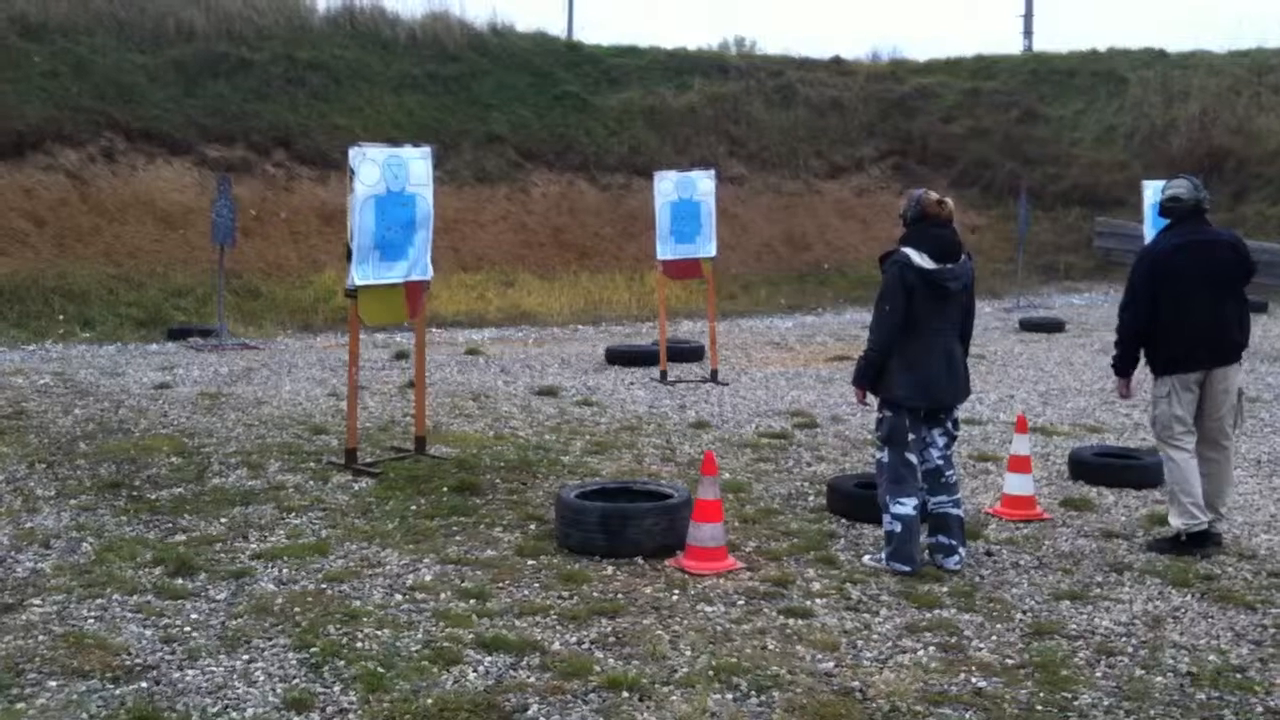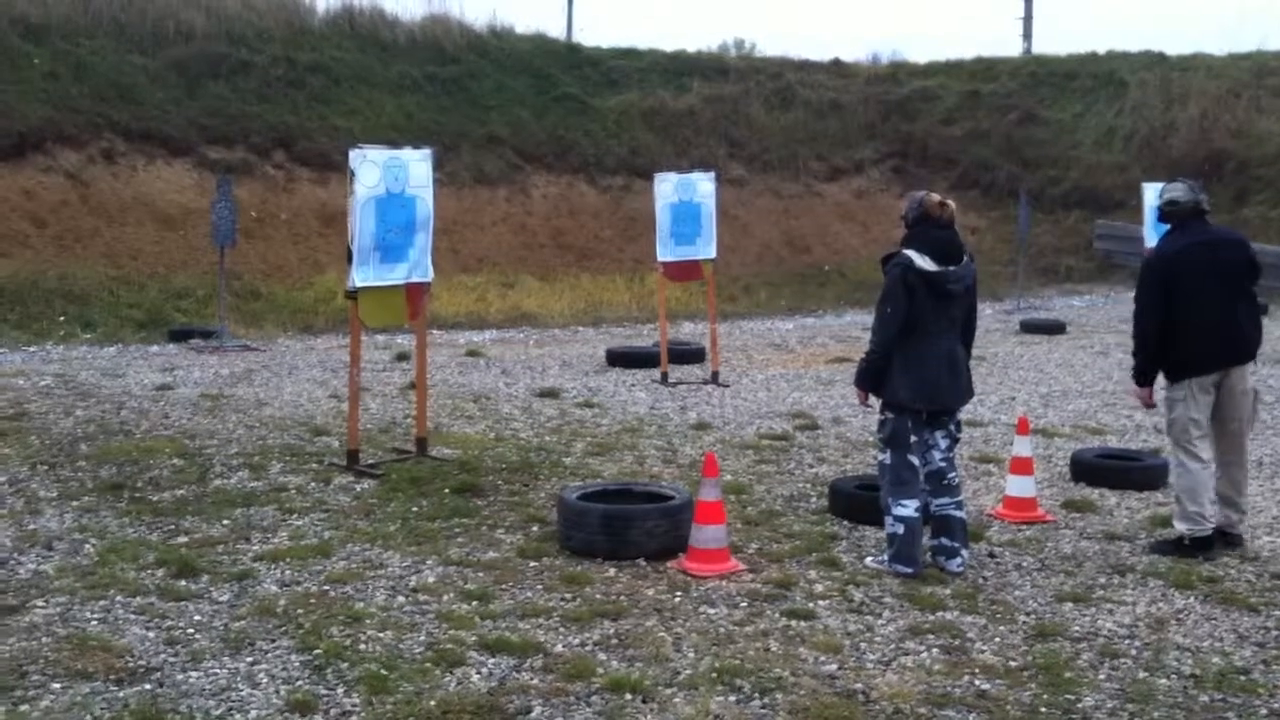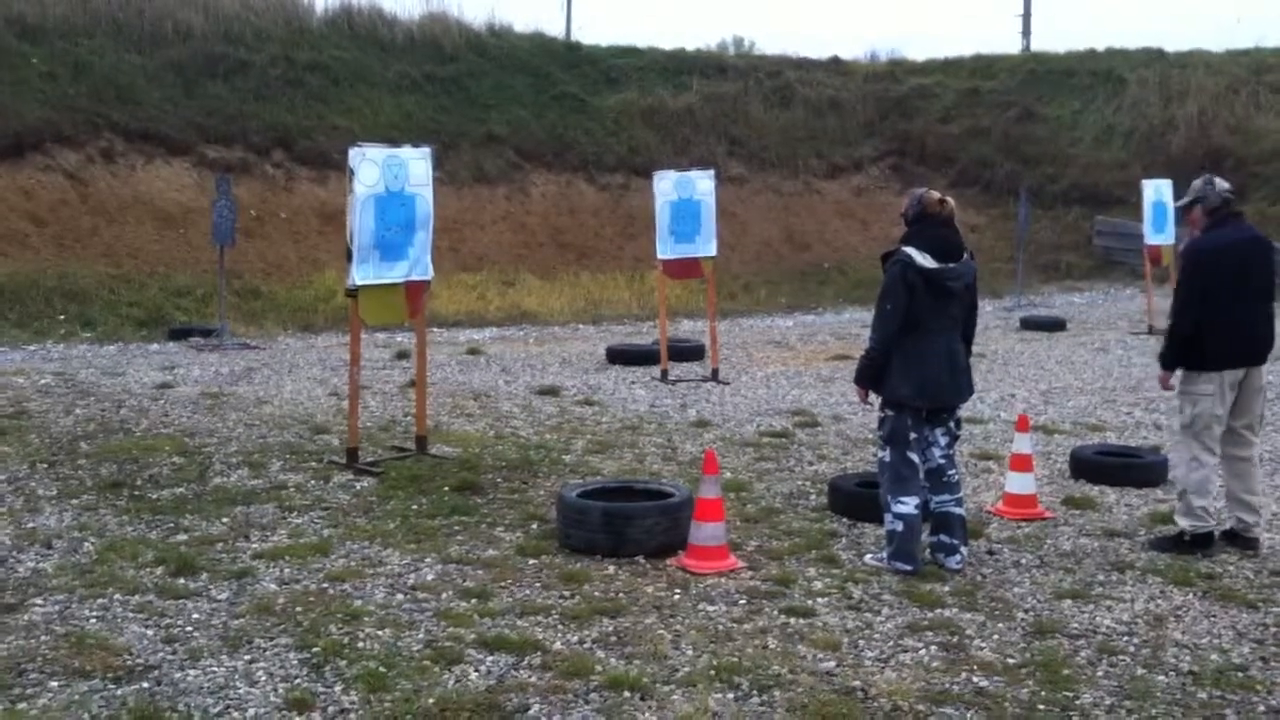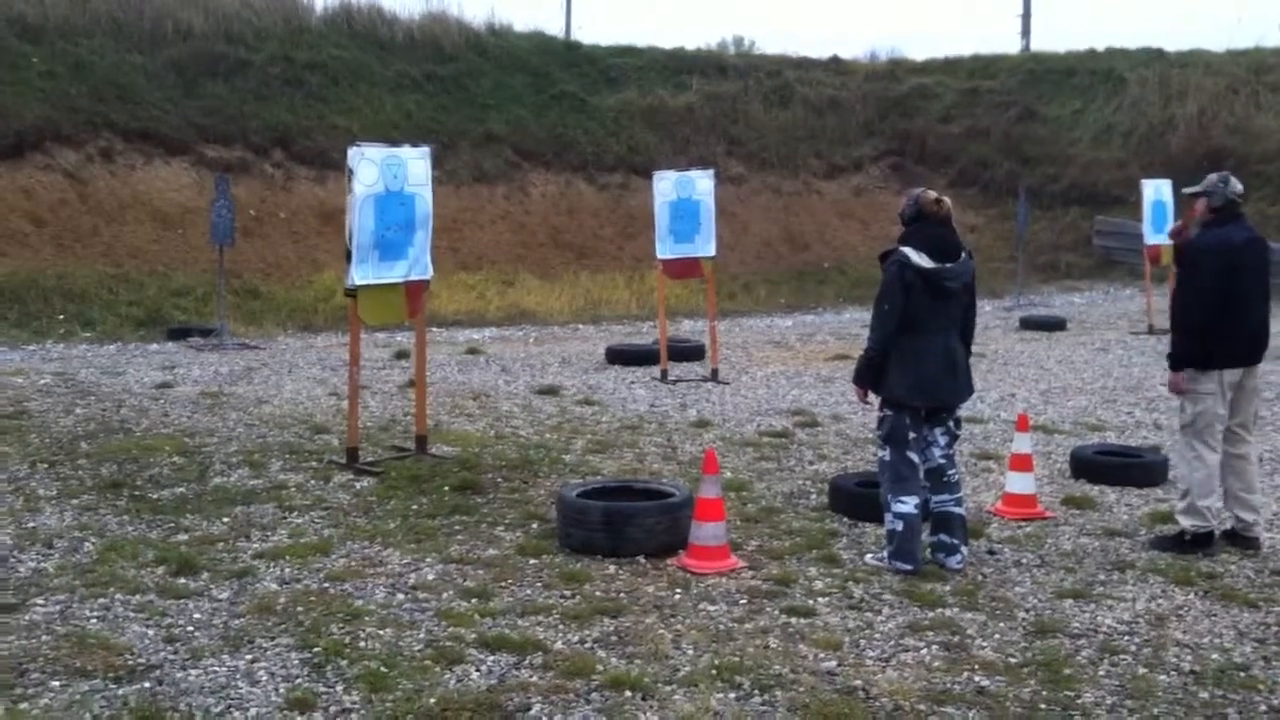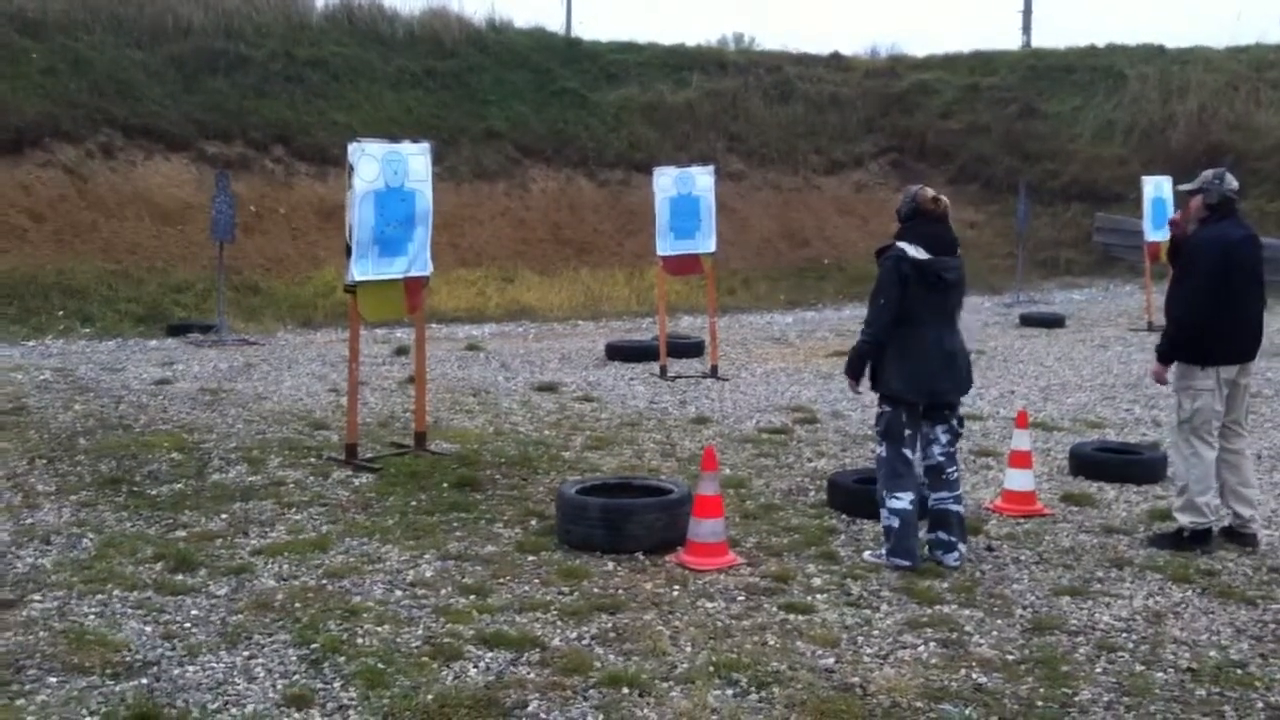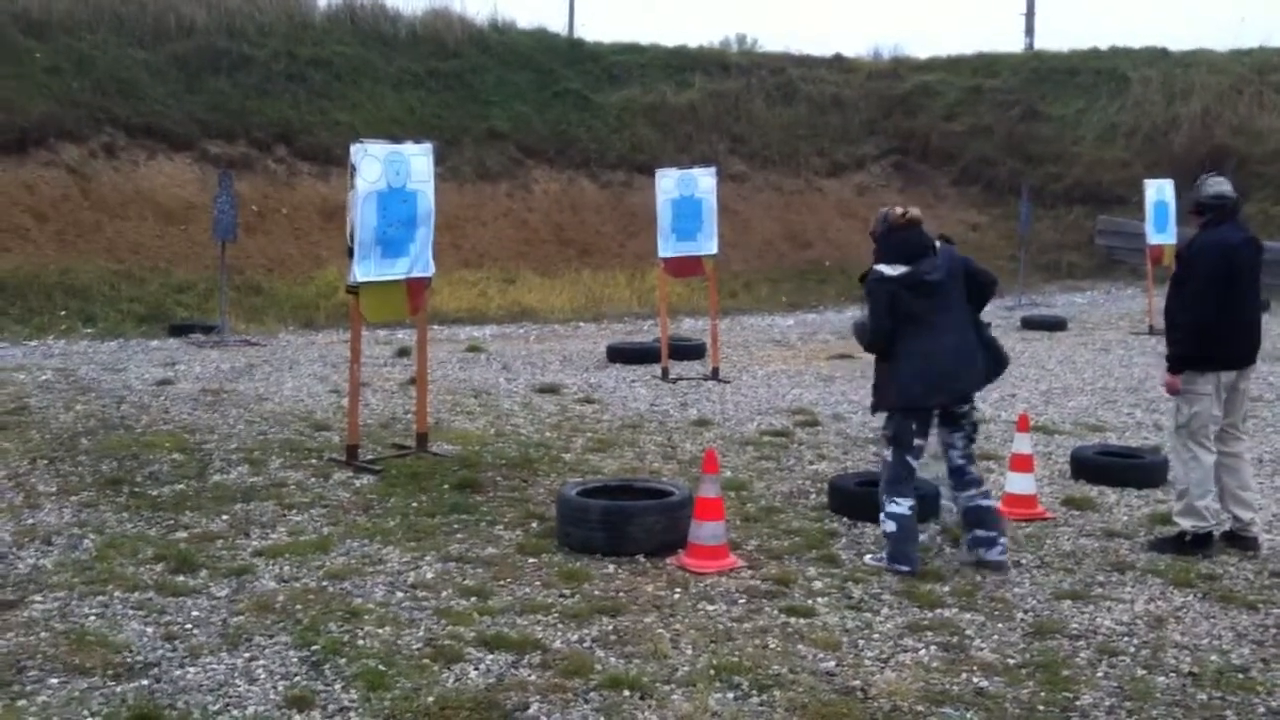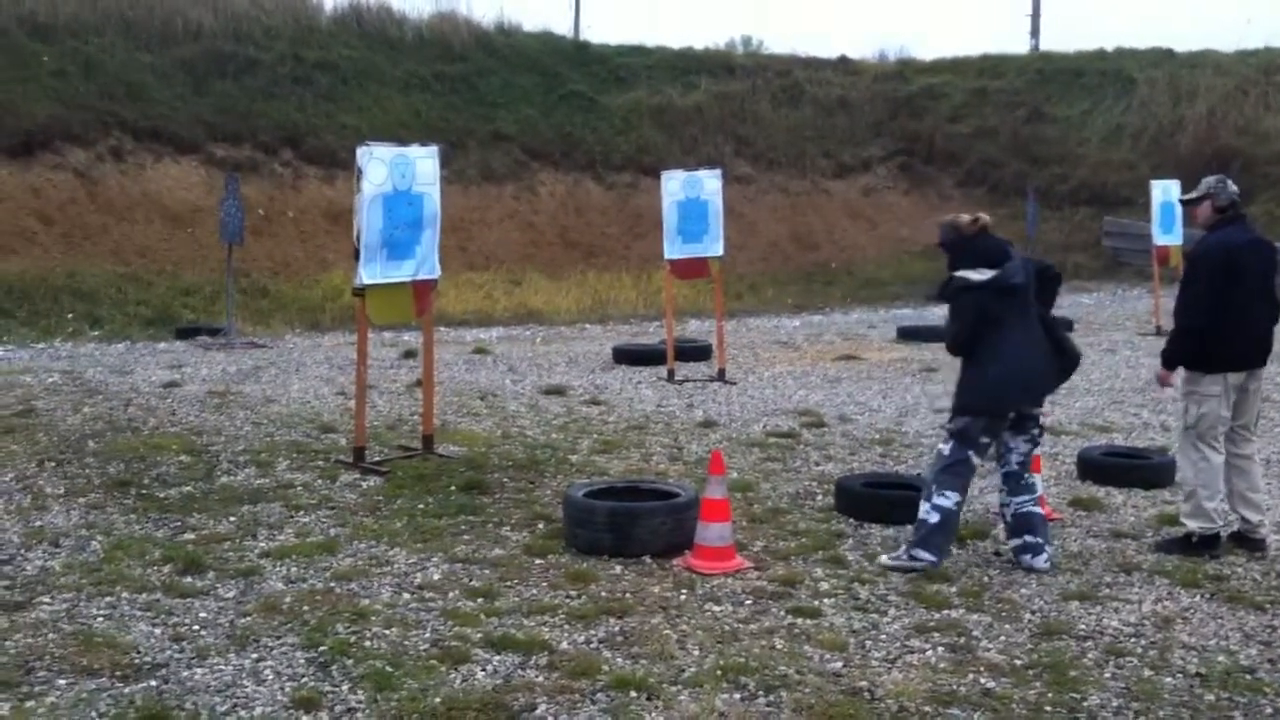
dt=0.5s
person 1, frame 1
left shoulder: (1155, 254)
right shoulder: (1230, 245)
left elbow: (1133, 315)
right elbow: (1246, 276)
left wrist: (1124, 366)
left hip: (1175, 362)
right hip: (1224, 358)
left knee: (1177, 443)
right knee: (1218, 443)
left ankle: (1192, 529)
right ankle: (1212, 525)
person 1, frame 2
left shoulder: (1161, 258)
right shoulder: (1235, 243)
left elbow: (1148, 323)
right elbow: (1251, 284)
left wrist: (1143, 377)
left hip: (1189, 365)
right hip: (1237, 358)
left knee: (1190, 448)
right knee: (1234, 445)
left ankle: (1197, 534)
right ankle: (1231, 524)
person 1, frame 3
left shoulder: (1203, 248)
right shoulder: (1260, 243)
left elbow: (1186, 311)
left wrist: (1169, 362)
left hip: (1211, 361)
right hip: (1252, 356)
left knee: (1197, 445)
right knee: (1243, 443)
left ankle: (1197, 531)
right ankle: (1247, 529)
person 1, frame 4
left shoulder: (1208, 244)
right shoulder: (1252, 241)
left elbow: (1194, 310)
left wrist: (1178, 363)
right wrist: (1184, 249)
left hip: (1212, 359)
right hip: (1247, 356)
left knee: (1200, 442)
right knee: (1240, 441)
left ankle: (1197, 530)
right ankle: (1248, 528)
person 1, frame 5
left shoulder: (1207, 241)
right shoulder: (1245, 237)
left elbow: (1189, 305)
left wrist: (1165, 355)
right wrist: (1178, 241)
left hip: (1205, 356)
right hip: (1239, 352)
left knee: (1196, 439)
right knee: (1233, 436)
left ankle: (1195, 527)
right ankle: (1244, 525)
person 1, frame 6
left shoulder: (1204, 247)
right shoulder: (1249, 244)
left elbow: (1191, 312)
left wrist: (1176, 365)
left hip: (1205, 361)
right hip: (1240, 357)
left knee: (1194, 443)
right knee: (1231, 440)
left ankle: (1196, 532)
right ankle: (1245, 528)
person 1, frame 7
left shoulder: (1211, 248)
left elbow: (1192, 313)
left wrist: (1170, 360)
left hip: (1213, 363)
left knee: (1203, 445)
right knee: (1243, 442)
left ankle: (1203, 532)
person 2, frame 1
left shoulder: (903, 264)
right shoulder: (962, 264)
left elbow: (884, 329)
right elbow: (965, 327)
left wrist: (864, 376)
left hip: (904, 381)
right hip: (946, 379)
left knee: (899, 466)
right knee: (940, 463)
left ankle: (900, 555)
right ankle: (949, 550)
person 2, frame 2
left shoulder: (905, 266)
right shoulder: (964, 266)
left elbow: (886, 331)
right elbow: (967, 329)
left wrist: (866, 377)
left hip: (906, 382)
right hip: (949, 380)
left knee: (901, 467)
right knee: (942, 464)
left ankle: (903, 556)
right ankle: (952, 552)
person 2, frame 3
left shoulder: (905, 264)
right shoulder: (964, 263)
left elbow: (886, 328)
right elbow: (968, 326)
left wrist: (866, 375)
left hip: (906, 380)
right hip: (949, 377)
left knee: (900, 464)
right knee: (942, 462)
left ankle: (902, 554)
right ankle: (951, 548)
person 2, frame 4
left shoulder: (902, 264)
right shoulder: (962, 263)
left elbow: (884, 328)
right elbow: (967, 325)
left wrist: (865, 375)
left hip: (905, 379)
right hip: (948, 377)
left knee: (900, 463)
right knee: (942, 461)
left ankle: (903, 553)
right ankle: (952, 548)
person 2, frame 5
left shoulder: (899, 259)
right shoulder: (952, 259)
left elbow: (879, 321)
left wrist: (856, 365)
left hip: (903, 374)
right hip: (947, 371)
left knee: (896, 460)
right knee: (942, 459)
left ankle: (900, 550)
right ankle: (949, 545)
person 2, frame 6
left shoulder: (883, 279)
right shoulder: (947, 258)
left elbow: (878, 341)
right elbow: (986, 283)
left wrist: (864, 334)
left hip: (912, 383)
right hip: (957, 376)
left knee: (900, 468)
right knee: (961, 462)
left ankle: (901, 554)
right ankle: (989, 543)
person 2, frame 7
left shoulder: (967, 287)
right shoulder: (1017, 264)
left elbow: (957, 343)
left wrist: (952, 325)
left hip: (990, 388)
right hip: (1030, 382)
left knee: (953, 465)
right knee: (1017, 467)
left ankle: (924, 549)
right ankle: (1033, 550)
